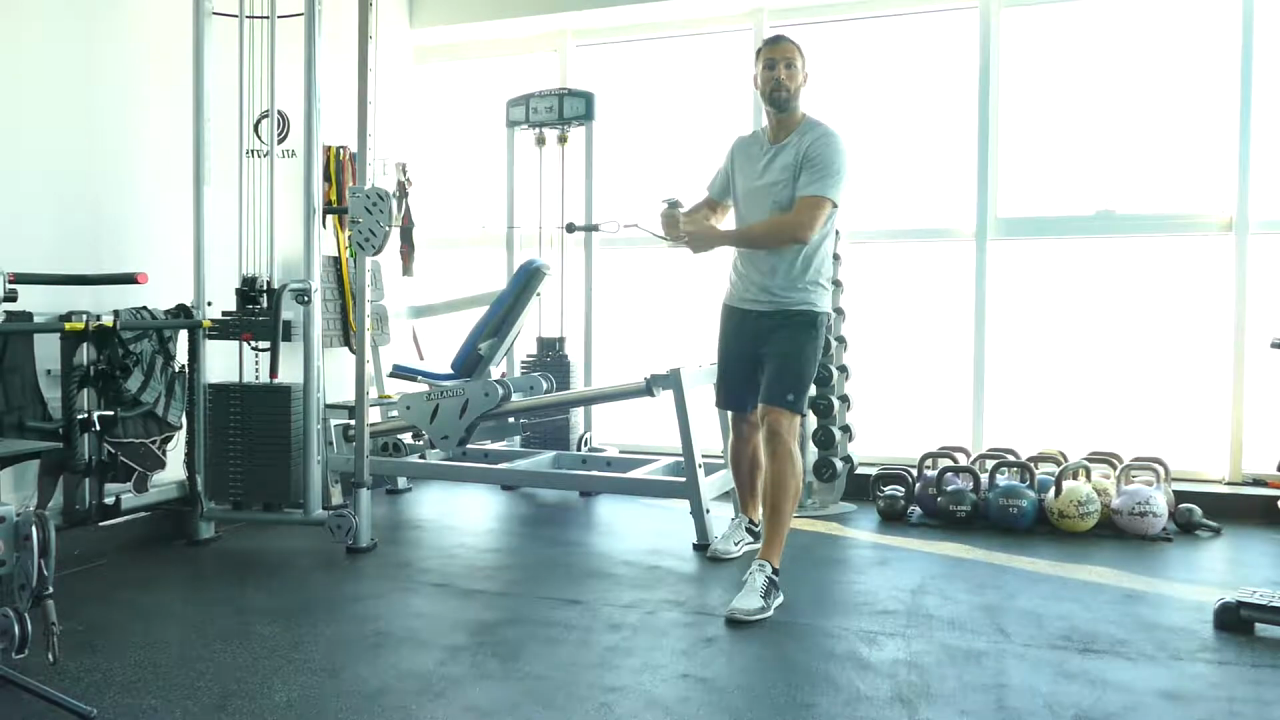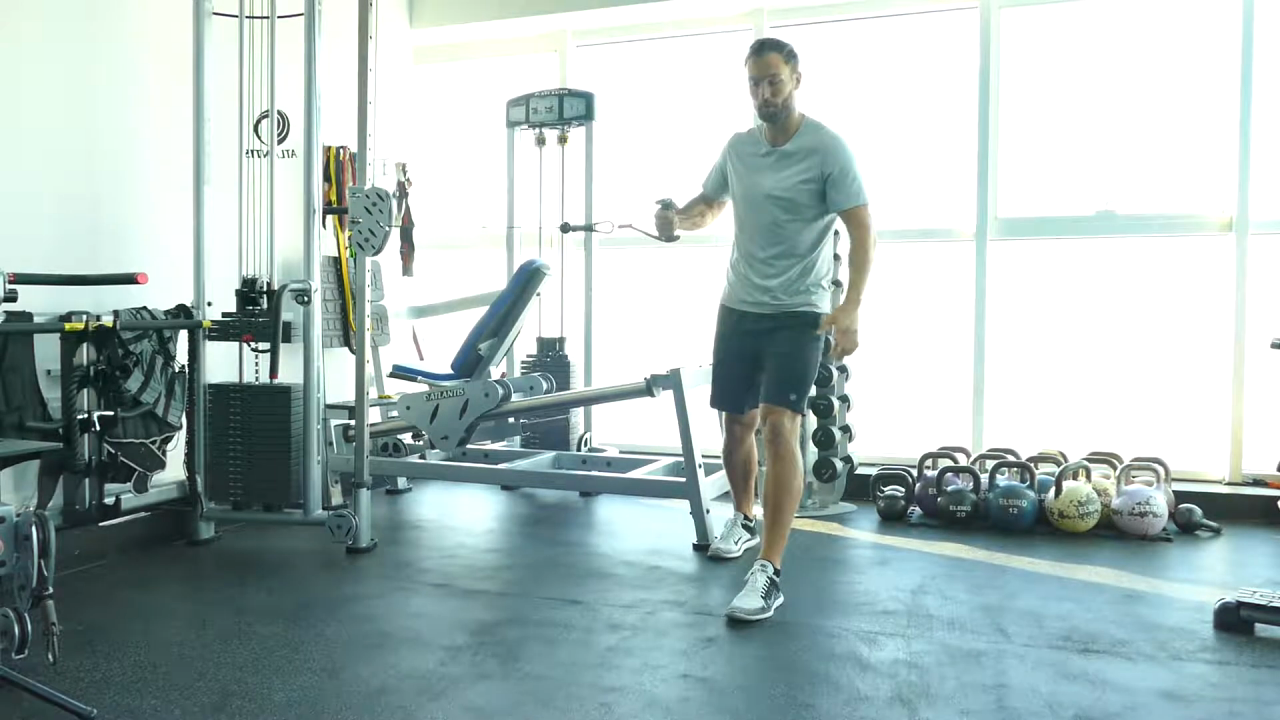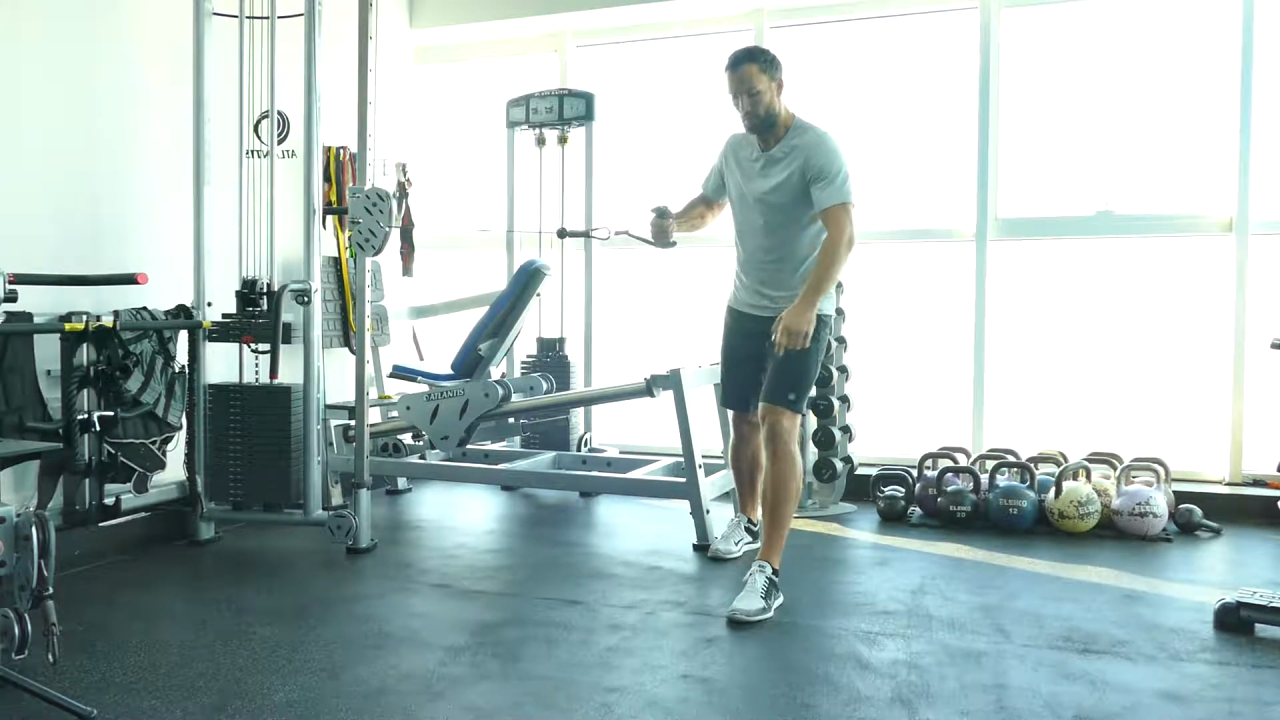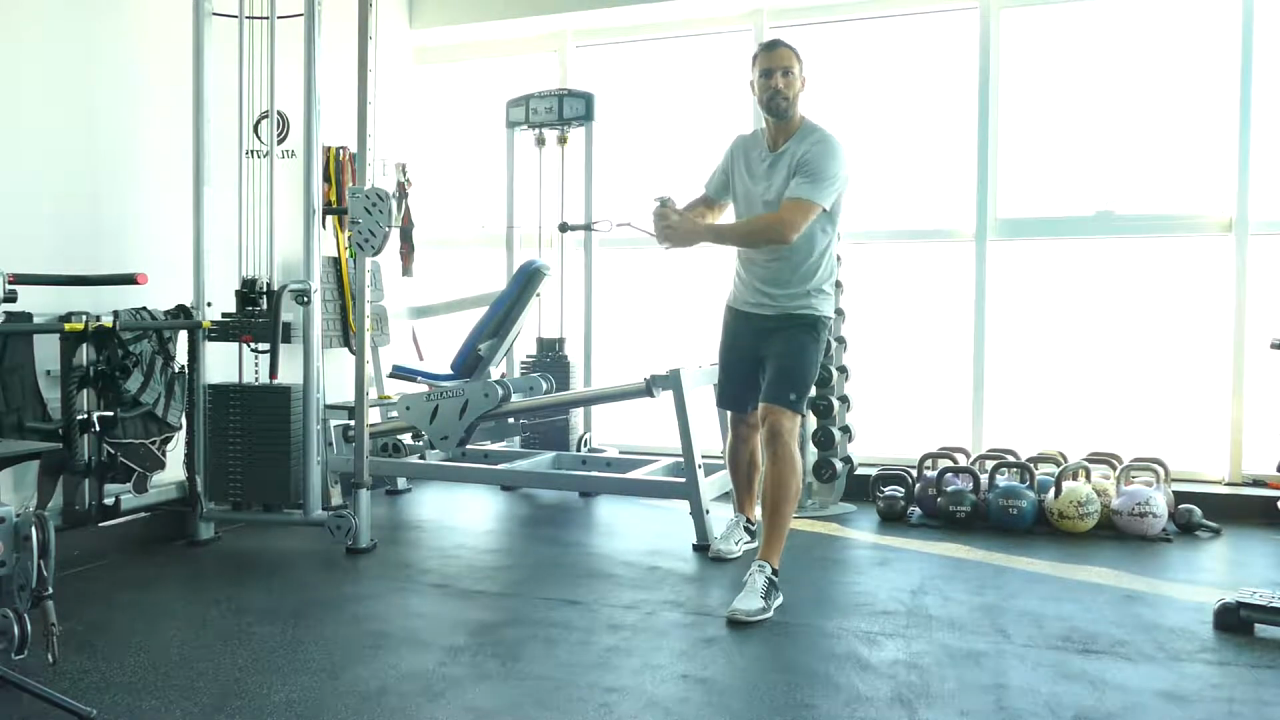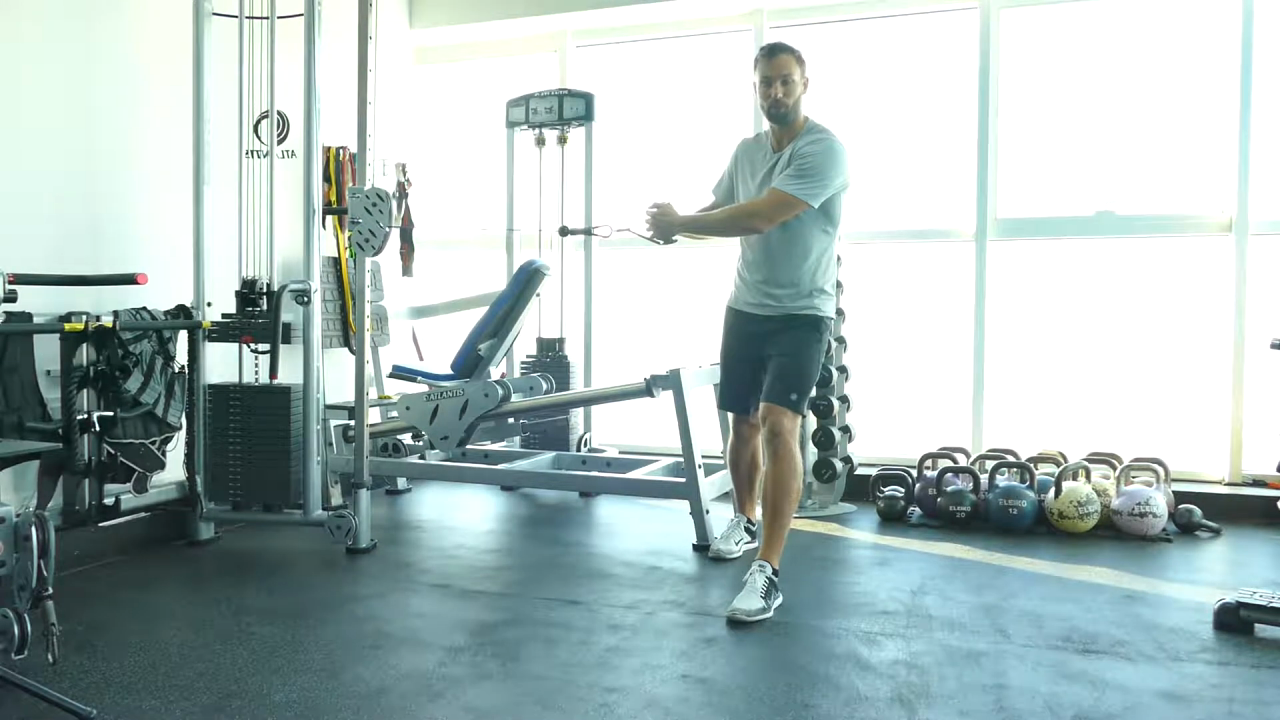
dt=1s
person 1, frame 1
left shoulder: (822, 143)
right shoulder: (742, 148)
left elbow: (801, 226)
right elbow: (714, 206)
left wrist: (720, 237)
right wrist: (682, 219)
left hip: (796, 310)
right hip: (741, 305)
left knee: (778, 425)
right knee: (742, 420)
left ankle: (768, 571)
right ankle: (749, 520)
person 1, frame 2
left shoulder: (827, 149)
right shoulder: (738, 146)
left elbow: (862, 231)
right elbow: (709, 203)
left wrist: (849, 307)
right wrist: (677, 218)
left hip: (799, 314)
right hip: (738, 306)
left knee: (779, 427)
right knee: (738, 422)
left ankle: (769, 572)
right ankle: (744, 519)
person 1, frame 3
left shoulder: (817, 150)
right shoulder: (735, 148)
left elbow: (840, 234)
right elbow: (709, 203)
left wrist: (803, 306)
right wrist: (673, 221)
left hip: (800, 313)
right hip: (745, 307)
left knee: (779, 426)
right knee: (743, 421)
left ankle: (767, 573)
right ankle: (747, 519)
person 1, frame 4
left shoulder: (821, 149)
right shoulder: (740, 148)
left elbow: (784, 227)
right elbow: (710, 203)
left wrist: (700, 234)
right wrist: (677, 216)
left hip: (799, 314)
right hip: (745, 308)
left knee: (778, 426)
right knee: (741, 421)
left ankle: (767, 572)
right ankle: (745, 519)
person 1, frame 5
left shoulder: (823, 149)
right shoulder: (747, 150)
left elbow: (758, 218)
right elbow: (720, 210)
left wrist: (679, 222)
right wrist: (676, 223)
left hip: (800, 315)
right hip: (745, 308)
left knee: (779, 426)
right knee: (743, 422)
left ankle: (767, 572)
right ankle: (745, 519)
